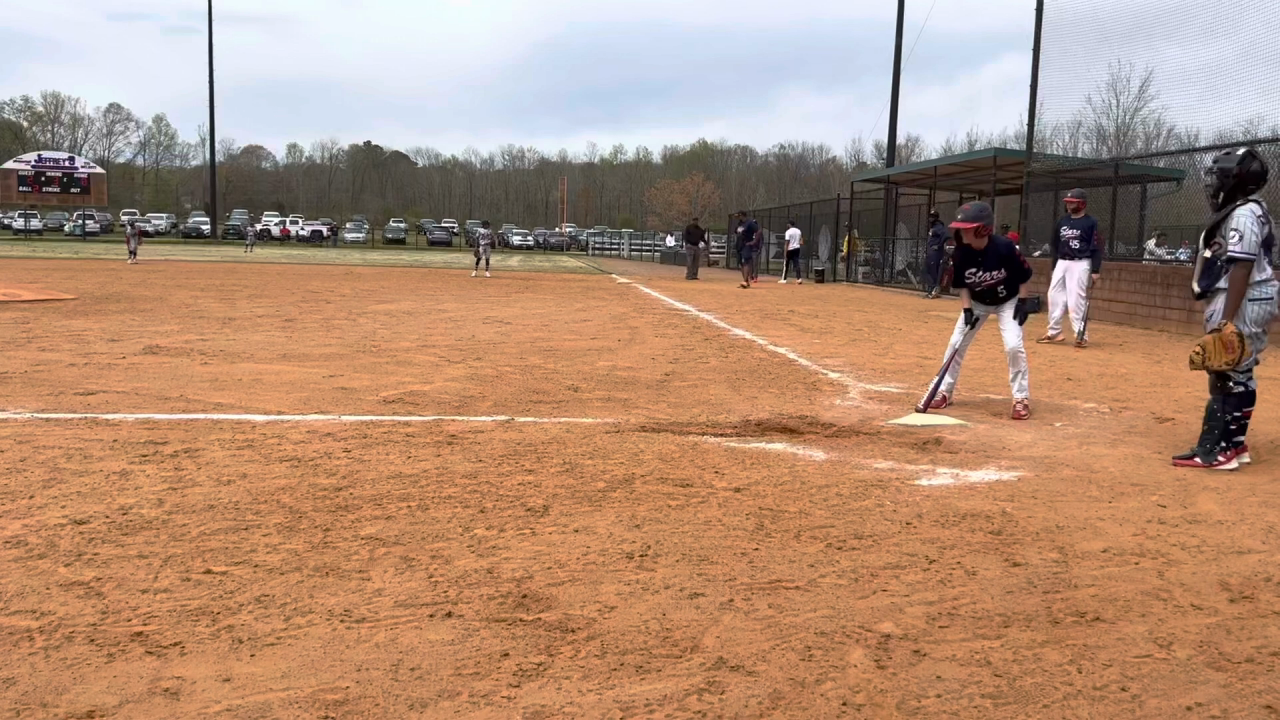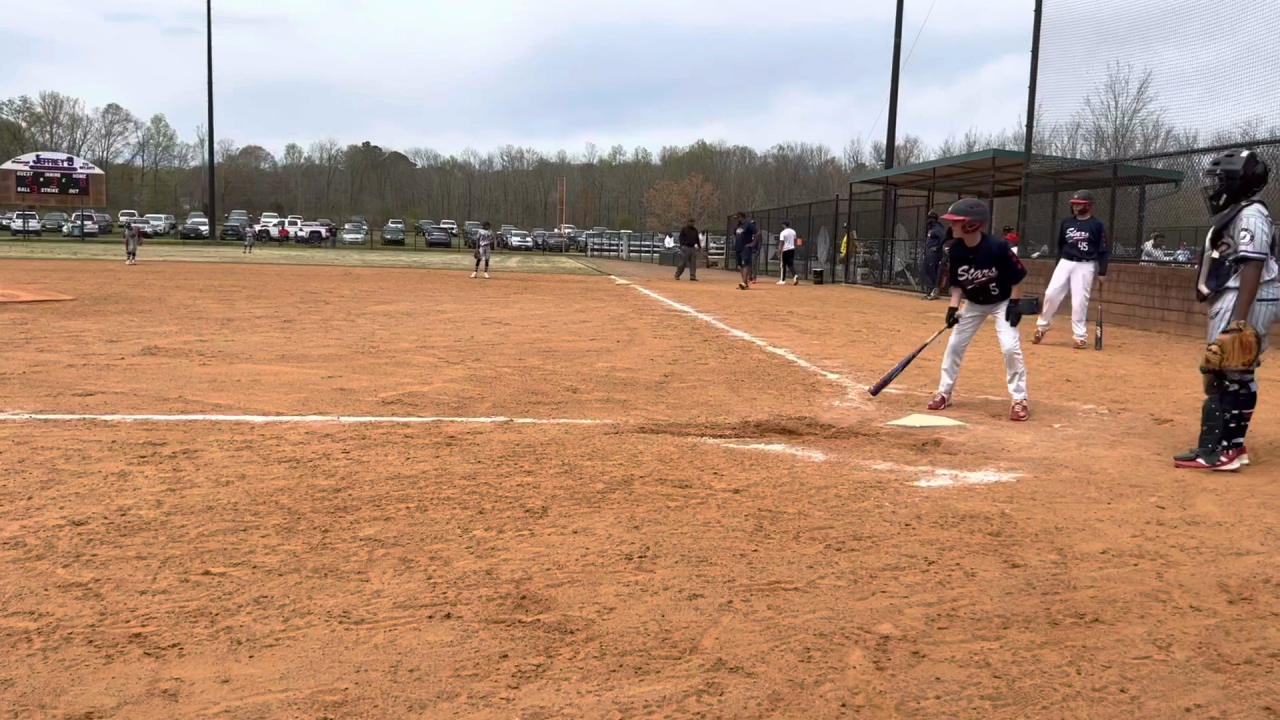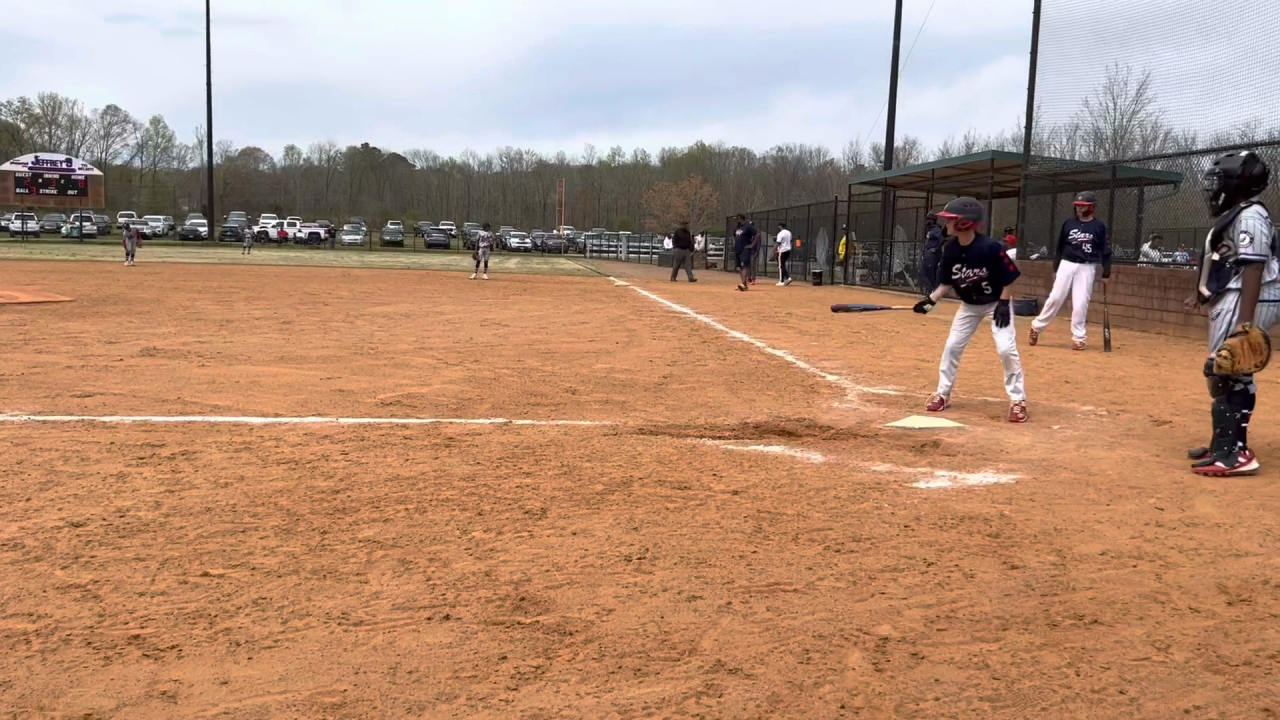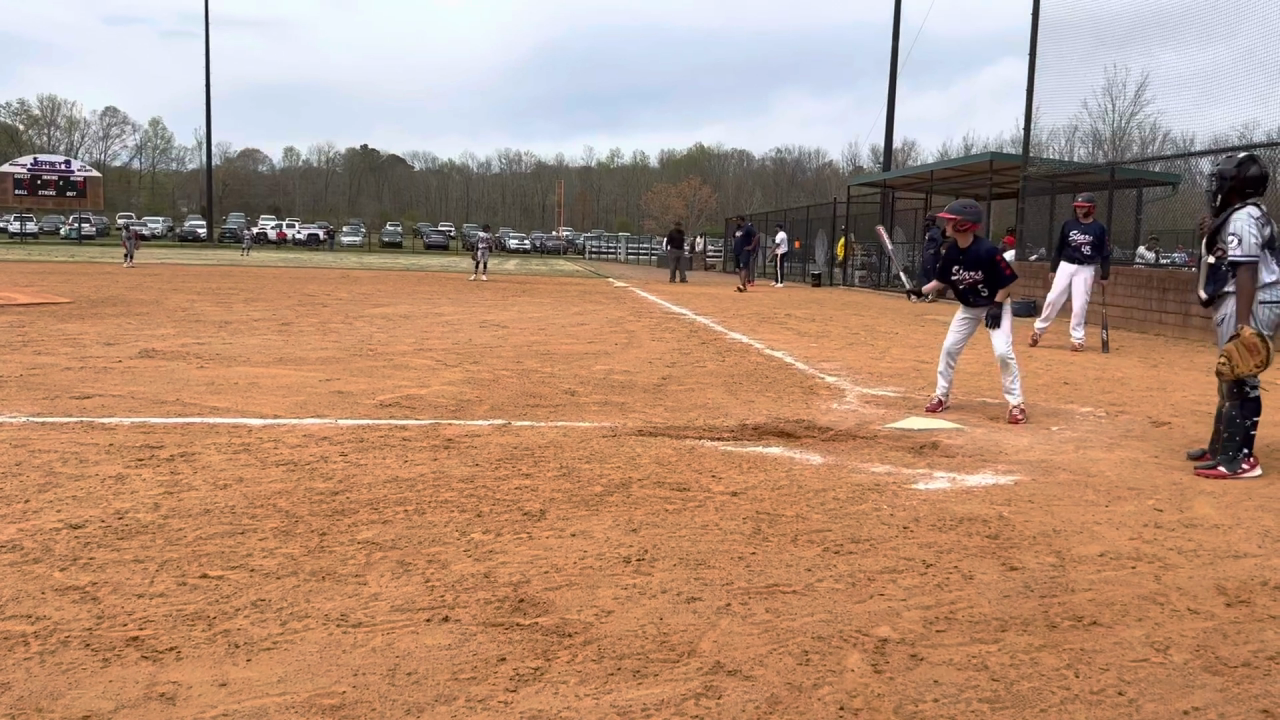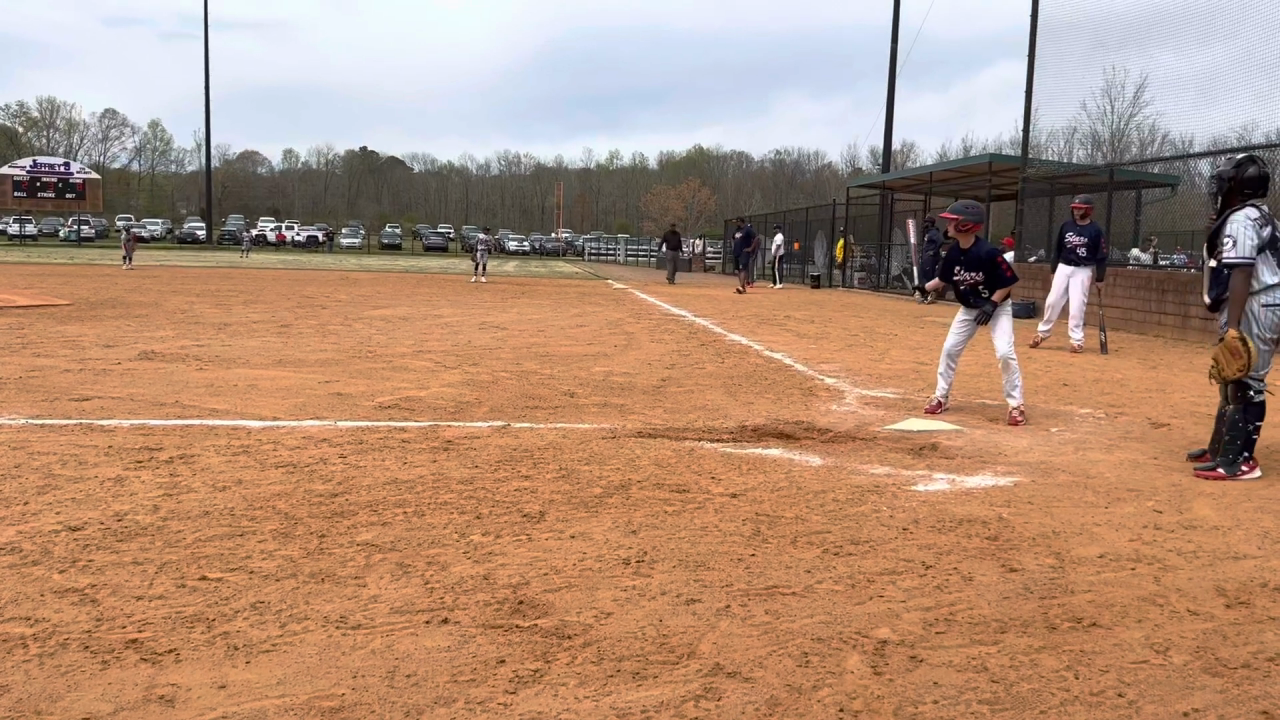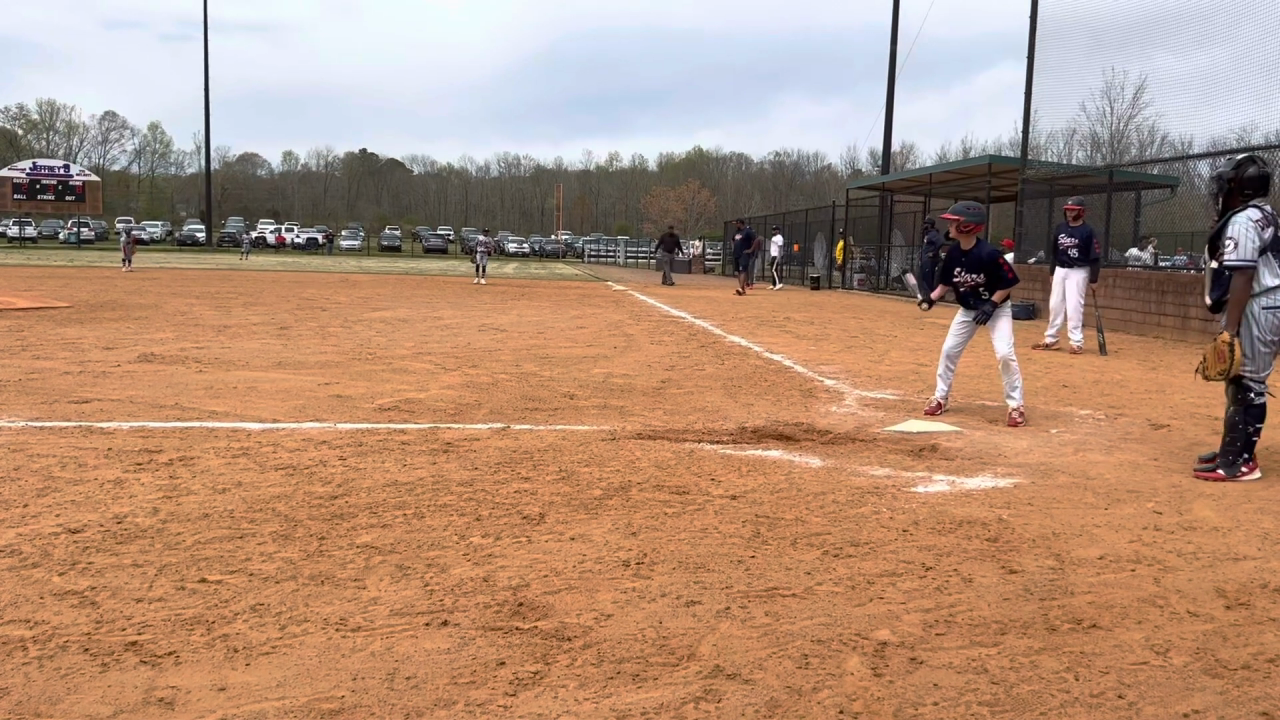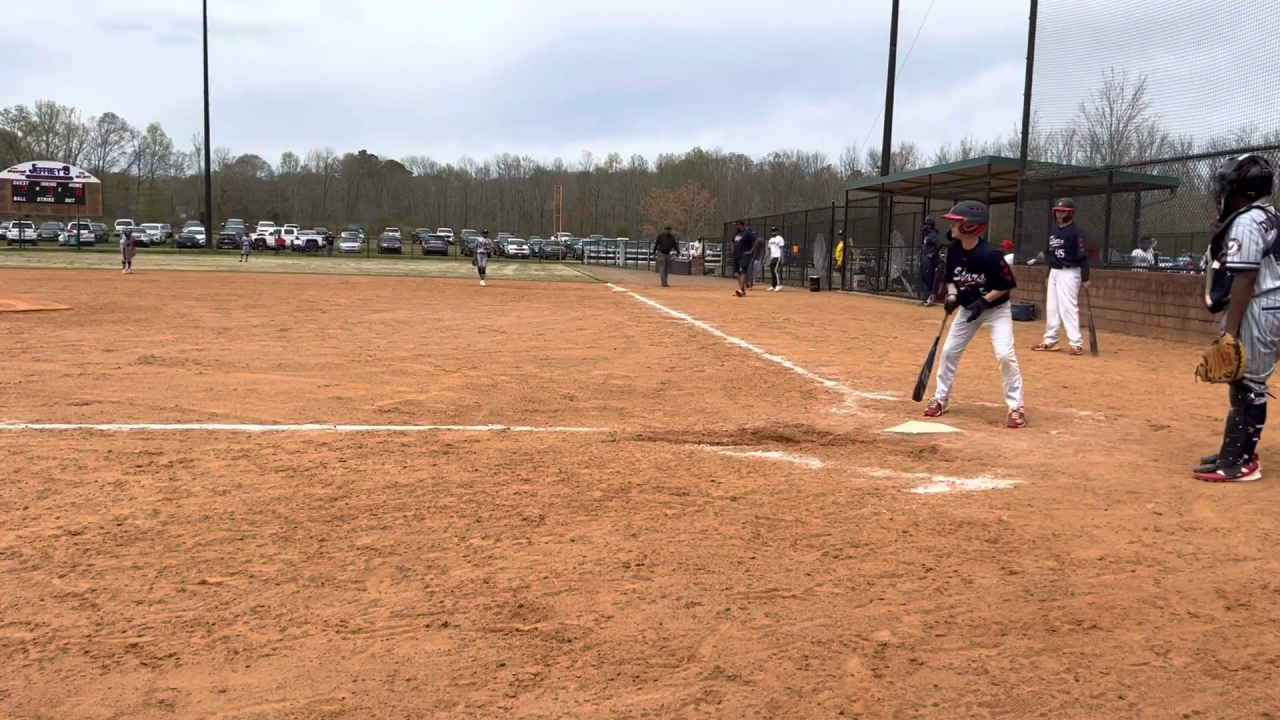
dt=0.2s
person 1, frame 1
left shoulder: (1242, 215)
left elbow: (1242, 268)
left wrist: (1226, 319)
left hip: (1241, 303)
left knee: (1226, 375)
right knee: (1240, 374)
left ankle: (1216, 450)
right ankle: (1234, 443)
person 1, frame 2
left shoulder: (1250, 215)
right shoulder: (1240, 214)
left elbow: (1253, 267)
left wrist: (1240, 318)
right wrist: (1239, 314)
left hip: (1243, 303)
right hip: (1240, 302)
left knee: (1220, 374)
right knee: (1240, 375)
left ankle: (1216, 450)
right ankle: (1232, 445)
person 1, frame 3
left shoulder: (1250, 217)
right shoulder: (1238, 215)
left elbow: (1253, 269)
left wrist: (1245, 321)
right wrist: (1204, 296)
left hip: (1241, 304)
right hip: (1234, 303)
left knee: (1222, 374)
right knee: (1236, 376)
left ankle: (1233, 453)
right ankle: (1231, 446)
person 1, frame 4
left shoulder: (1241, 218)
right shoulder: (1250, 215)
left elbow: (1247, 272)
left wrist: (1243, 322)
right wrist: (1213, 234)
left hip: (1246, 306)
right hip: (1245, 305)
left knee: (1239, 380)
right knee: (1234, 378)
left ankle: (1239, 458)
right ankle: (1222, 447)
person 1, frame 5
left shoulder: (1239, 220)
left elbow: (1241, 274)
left wrist: (1233, 326)
right wrist: (1220, 238)
left hip: (1253, 308)
left knee: (1245, 383)
right knee: (1233, 379)
left ankle: (1239, 460)
right ankle: (1221, 447)
person 1, frame 6
left shoulder: (1241, 222)
left elbow: (1243, 277)
left wrist: (1230, 328)
left knee: (1247, 384)
right knee: (1240, 381)
left ankle: (1239, 461)
right ankle: (1232, 451)
person 1, frame 7
left shoulder: (1246, 223)
left elbow: (1244, 279)
left wrist: (1230, 330)
right wrist: (1227, 250)
left knee: (1247, 385)
right knee: (1245, 383)
left ankle: (1239, 462)
right ankle: (1237, 452)
person 2, frame 1
left shoulder: (1004, 247)
right shoulder: (960, 252)
left elbow: (1024, 276)
right elbow: (962, 285)
left wrist: (1022, 302)
right wrist: (967, 310)
left hip: (1007, 303)
right hip: (977, 304)
left knee: (1014, 346)
right knee: (956, 344)
left ankle: (1021, 398)
right ankle: (945, 391)
person 2, frame 2
left shoulder: (997, 247)
right shoulder: (956, 249)
left elbow: (1016, 277)
right elbow: (956, 283)
left wrist: (1014, 303)
right wrist: (953, 307)
left hip: (1002, 303)
right hip: (973, 304)
left knee: (1010, 348)
right knee: (955, 344)
left ankle: (1020, 399)
right ankle: (944, 392)
person 2, frame 3
left shoulder: (989, 247)
right shoulder: (951, 249)
left elbow: (1009, 277)
right elbow: (947, 281)
left wrist: (1004, 304)
right wrist: (931, 299)
left hip: (995, 303)
right hip: (969, 305)
left knee: (1006, 349)
right knee: (952, 346)
left ankle: (1018, 401)
right ankle: (943, 394)
person 2, frame 4
left shoulder: (987, 250)
right shoulder: (951, 251)
left elbow: (1007, 280)
right elbow: (943, 279)
left wrist: (996, 306)
right wrist: (921, 291)
left hip: (994, 306)
right hip: (967, 308)
left knee: (1003, 352)
right knee: (949, 348)
left ankle: (1016, 403)
right ankle: (941, 395)
person 2, frame 5
left shoulder: (987, 252)
right shoulder: (953, 252)
left elbow: (1008, 281)
right elbow: (944, 278)
left wrist: (991, 305)
right wrist: (925, 288)
left hip: (997, 308)
right hip: (968, 309)
left knee: (1005, 353)
right knee: (950, 349)
left ankle: (1016, 404)
right ankle: (941, 396)
person 2, frame 6
left shoulder: (989, 253)
right shoulder: (953, 252)
left elbow: (1009, 283)
right elbow: (946, 282)
left wrist: (991, 305)
right wrist: (931, 298)
left hip: (997, 309)
right hip: (967, 310)
left knee: (1005, 354)
right knee: (949, 350)
left ankle: (1016, 406)
right ankle: (941, 398)
person 2, frame 7
left shoulder: (990, 254)
right shoulder: (954, 250)
left elbow: (1006, 285)
right elbow: (951, 280)
left wrist: (984, 302)
right wrist: (952, 296)
left hip: (996, 309)
right hip: (967, 310)
left knee: (1005, 355)
right knee: (949, 351)
left ankle: (1016, 406)
right ankle: (940, 398)
